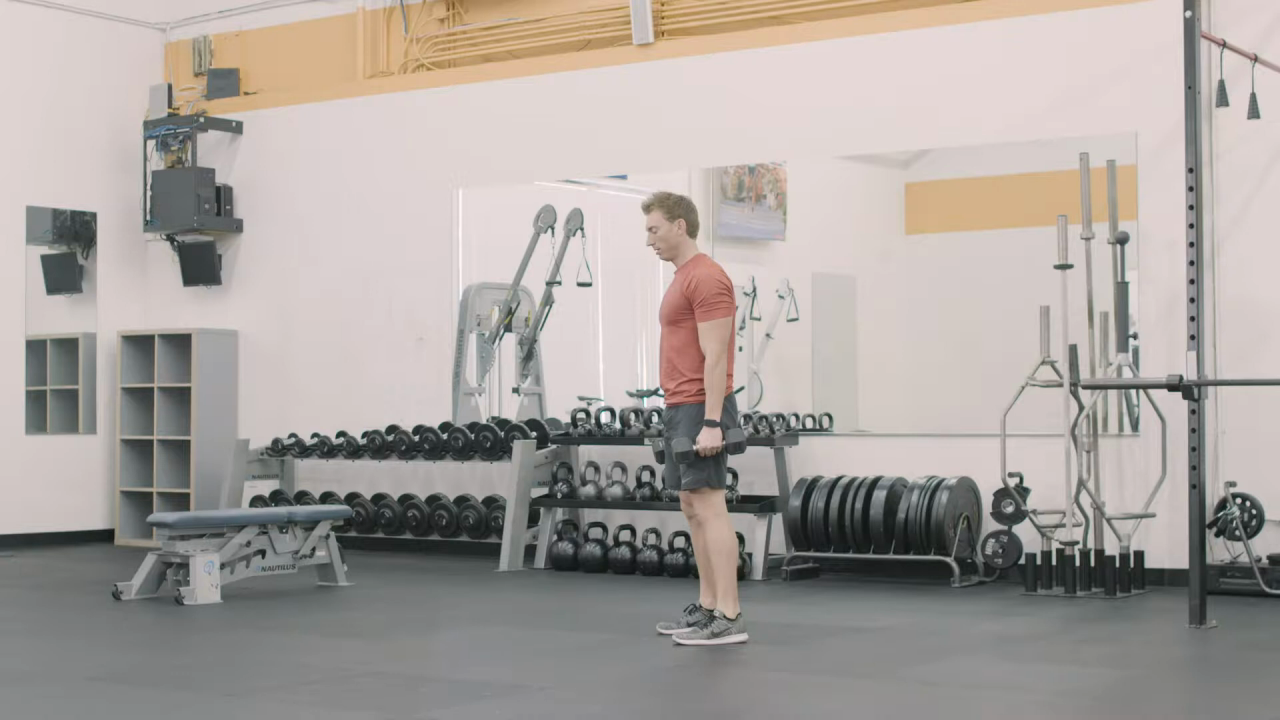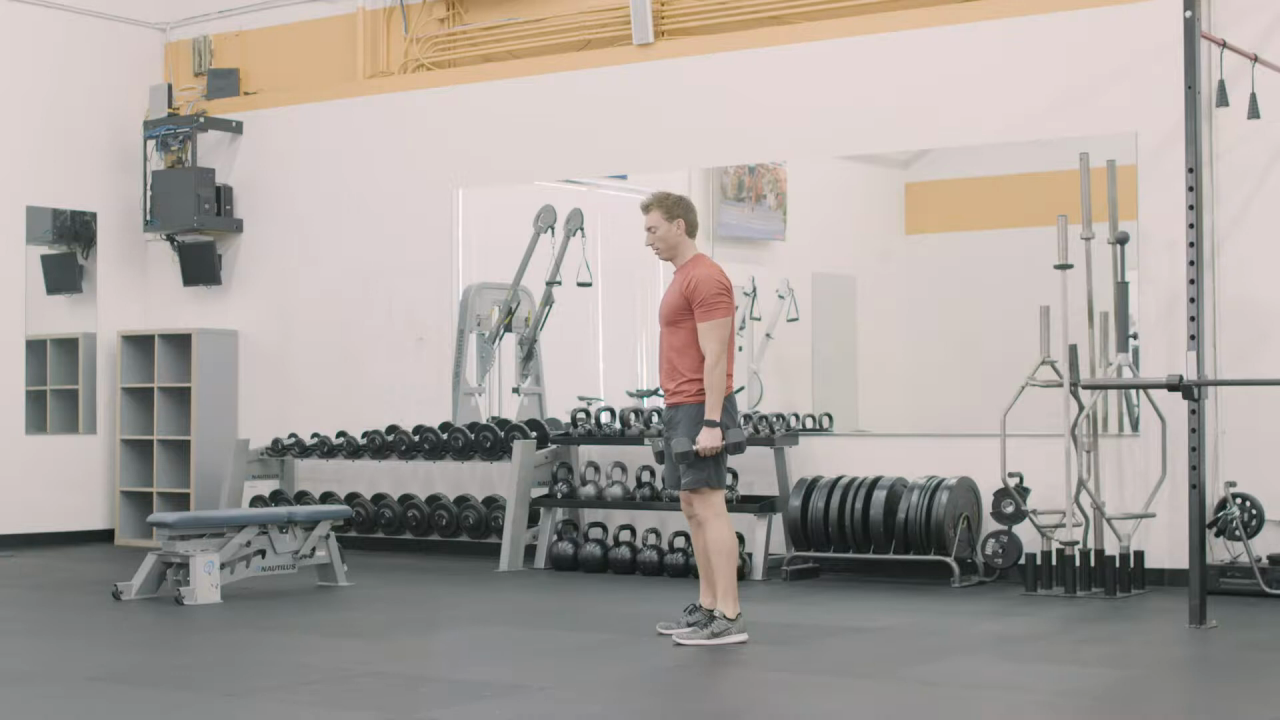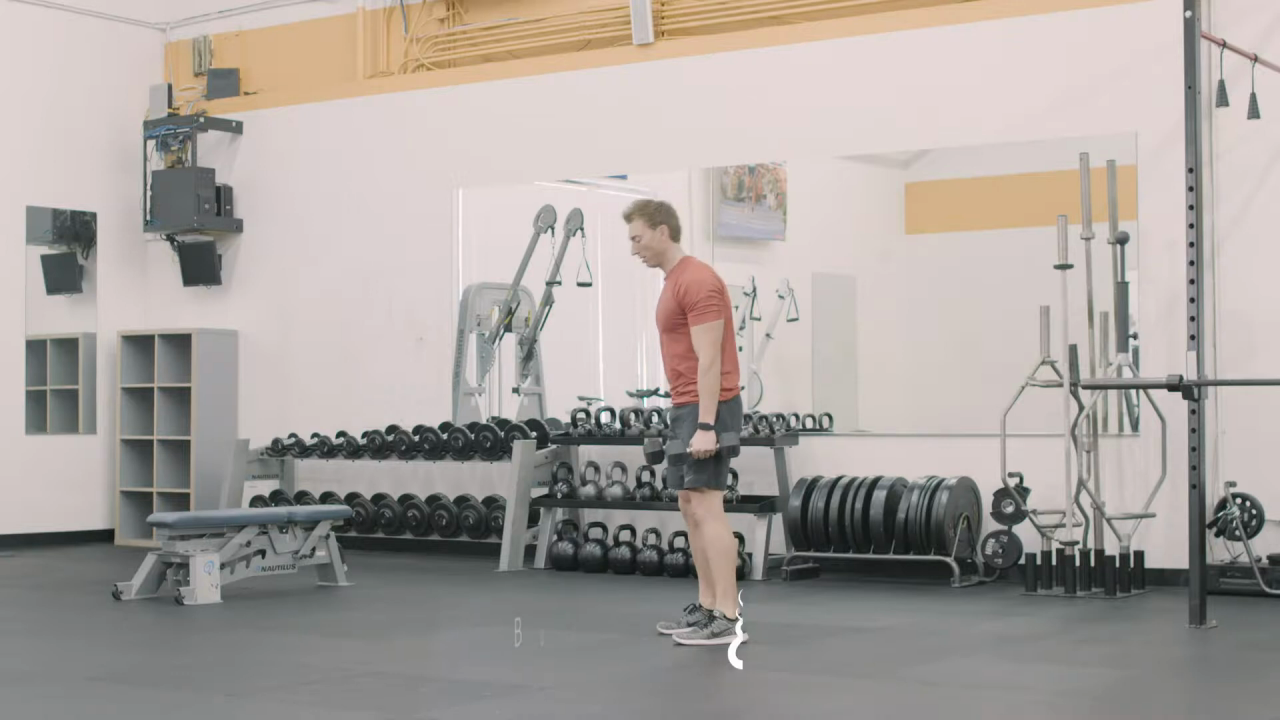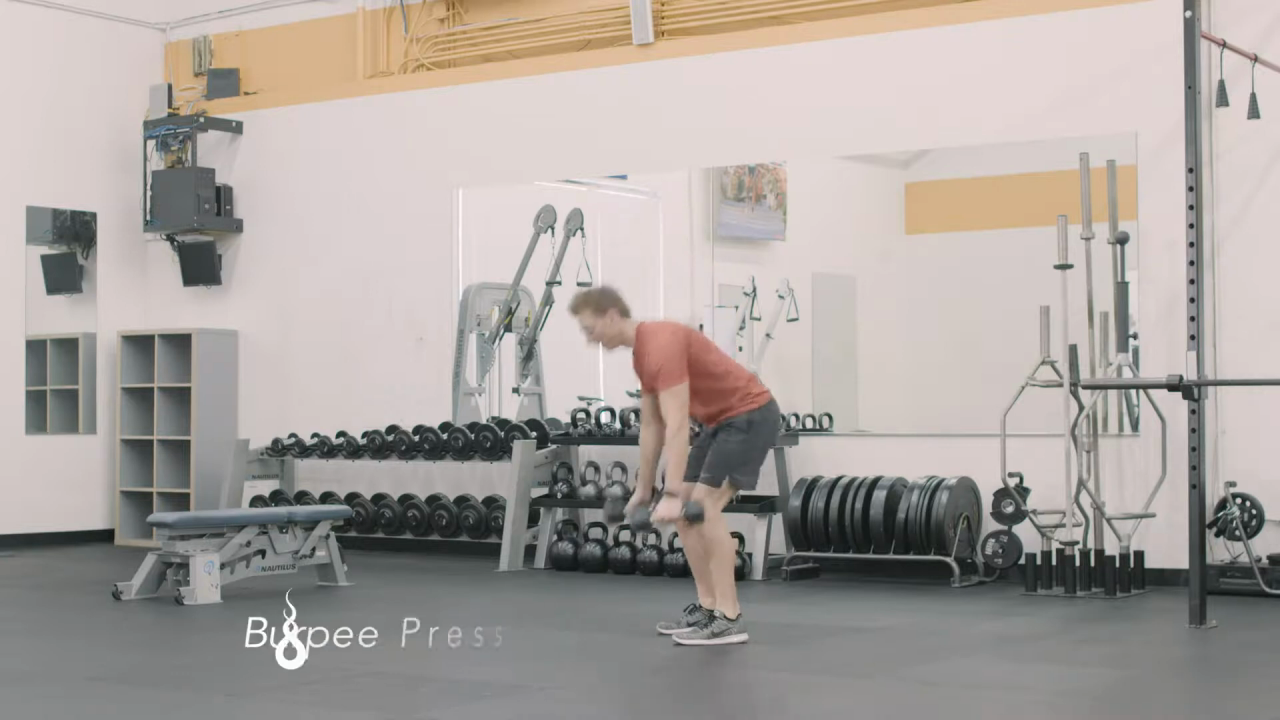
dt=0.3s
person 1, frame 1
left shoulder: (706, 278)
right shoulder: (684, 279)
left elbow: (715, 358)
left wrist: (712, 423)
left hip: (701, 412)
right hip: (681, 410)
left knee: (709, 508)
right knee: (693, 510)
left ankle: (729, 618)
right ankle: (708, 608)
person 1, frame 2
left shoulder: (705, 278)
right shoulder: (683, 278)
left elbow: (715, 358)
left wrist: (711, 423)
left hip: (701, 411)
right hip: (682, 410)
left knee: (708, 508)
right knee: (693, 509)
left ankle: (729, 617)
right ankle: (707, 608)
person 1, frame 3
left shoulder: (696, 280)
right shoulder: (675, 282)
left elbow: (709, 360)
left wrist: (707, 425)
right wrist: (688, 421)
left hip: (710, 410)
right hip: (690, 409)
left knee: (705, 506)
right knee: (691, 509)
left ankle: (727, 617)
right ankle: (707, 607)
person 1, frame 4
left shoulder: (661, 345)
right shoulder: (642, 351)
left elbow: (676, 428)
right elbow: (651, 427)
left wrist: (671, 497)
right wrist: (643, 488)
left hip: (750, 417)
right hip: (725, 419)
left knee: (702, 507)
right knee: (686, 505)
left ankle: (728, 619)
right ankle: (707, 608)
